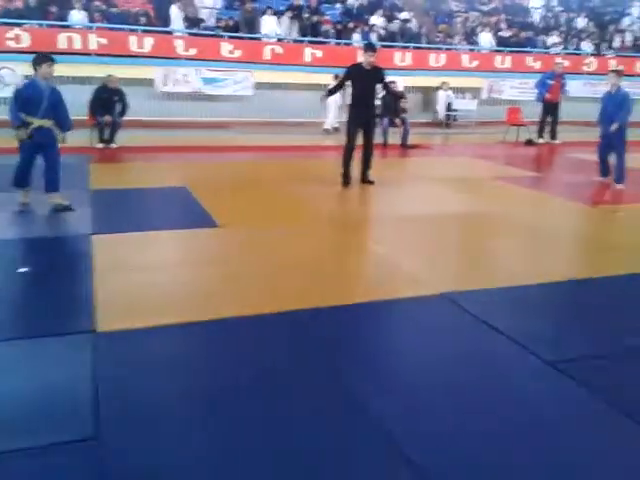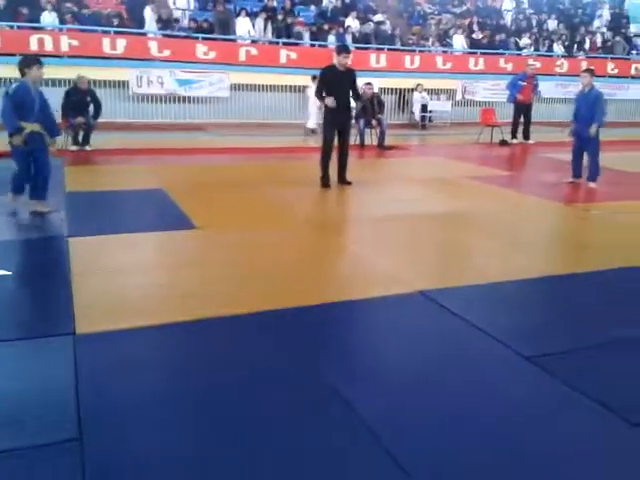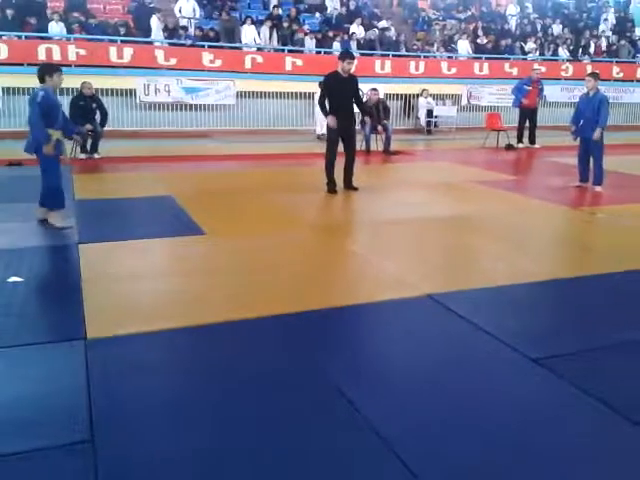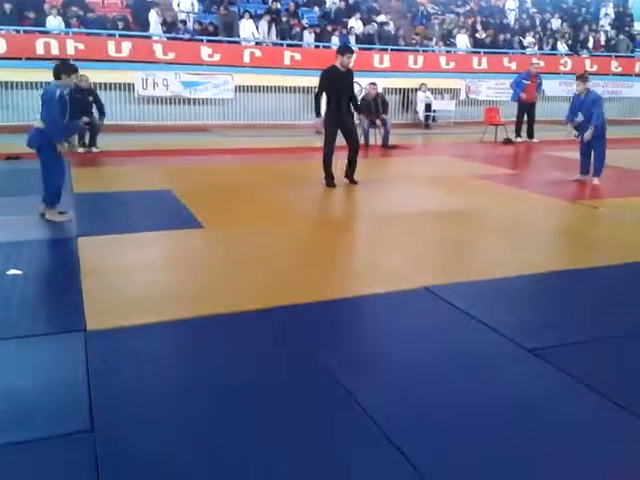
dt=0.2s
person 1, frame 1
left shoulder: (53, 91)
right shoulder: (26, 87)
left elbow: (61, 111)
right elbow: (15, 108)
left wrist: (64, 129)
right wrist: (19, 126)
left hip: (48, 132)
right hip: (29, 132)
left knee: (53, 164)
right knee: (26, 164)
left ankle: (55, 197)
right ankle: (24, 194)
person 1, frame 2
left shoulder: (38, 93)
right shoulder: (16, 89)
left elbow: (47, 116)
left wrist: (53, 134)
right wrist: (15, 134)
left hip: (38, 137)
right hip: (20, 137)
left knee: (43, 170)
right knee: (24, 170)
left ankle: (38, 202)
right ankle: (14, 196)
person 1, frame 3
left shoulder: (51, 96)
right shoulder: (39, 96)
left elbow: (62, 120)
right elbow: (35, 121)
left wrist: (74, 133)
right wrist: (44, 142)
left hip: (52, 143)
right hip: (45, 144)
left knee: (51, 178)
right knee: (53, 178)
left ankle: (44, 211)
right ankle: (53, 215)
person 1, frame 4
left shoulder: (60, 93)
right shoulder: (55, 93)
left elbow: (63, 119)
right elbow: (52, 119)
left wrist: (67, 137)
right wrist: (59, 141)
left hip: (49, 138)
right hip: (45, 138)
left knee: (55, 172)
right knee: (54, 173)
left ankle: (48, 207)
right ankle: (50, 211)
person 2, frame 1
left shoulder: (378, 71)
right shoulder: (353, 69)
left elbow: (386, 88)
right elbow: (340, 84)
right wrist: (328, 94)
left hip: (370, 113)
right hip: (355, 112)
left knee: (368, 145)
right knee: (350, 144)
left ankle: (364, 175)
right ankle: (346, 175)
person 2, frame 2
left shoulder: (351, 73)
right shoulder: (327, 72)
left elbow: (354, 90)
right elbow: (318, 91)
left wrist: (359, 101)
right wrist: (324, 99)
left hip: (346, 114)
right hip: (331, 114)
left knee: (344, 147)
right knee: (327, 146)
left ankle: (342, 176)
right ankle: (325, 178)
person 2, frame 3
left shoulder: (353, 79)
right shoulder: (330, 78)
left elbow: (358, 99)
right elbow: (321, 100)
left wrist: (365, 114)
right wrist: (327, 115)
left hip: (349, 122)
right hip: (334, 122)
left knee: (351, 153)
right knee: (331, 154)
left ankle: (348, 182)
right ankle: (331, 184)
person 2, frame 4
left shoulder: (350, 73)
right shoulder: (328, 73)
right elbow: (319, 95)
left wrist: (358, 111)
right wrist: (318, 116)
left hip: (347, 116)
right hip: (332, 116)
left knee: (355, 146)
right knee: (329, 148)
left ankle: (350, 174)
right ankle: (329, 178)
person 3, frame 1
left shoulder: (624, 95)
right shoulder: (606, 95)
left elbow: (625, 112)
left wrist: (616, 124)
right wrist: (601, 125)
left hip: (618, 130)
right hip: (606, 130)
left knee: (619, 155)
right knee: (602, 152)
left ankle: (619, 181)
right ankle: (605, 174)
person 3, frame 2
left shoulder: (597, 94)
right shoulder: (579, 94)
left elbow: (600, 112)
left wrist: (595, 125)
right wrist: (574, 125)
left hip: (591, 130)
right hip: (579, 129)
left knee: (593, 155)
right knee: (576, 153)
left ankle: (592, 180)
right ankle: (576, 177)
person 3, frame 3
left shoulder: (602, 98)
right shoulder: (583, 98)
left elbow: (604, 115)
right elbow: (578, 113)
left wrist: (599, 129)
right wrist: (573, 126)
left hip: (596, 133)
right hip: (584, 132)
left knee: (597, 159)
right knee: (582, 157)
left ankle: (597, 184)
right ankle: (583, 181)
person 3, frame 4
left shoulder: (595, 98)
right shoulder: (576, 97)
left elbow: (597, 115)
right elbow: (572, 112)
left wrist: (590, 130)
right wrist: (570, 126)
left hip: (598, 129)
right hip: (585, 127)
left knee: (599, 152)
right knee: (584, 151)
left ankle: (596, 176)
right ankle: (584, 174)
